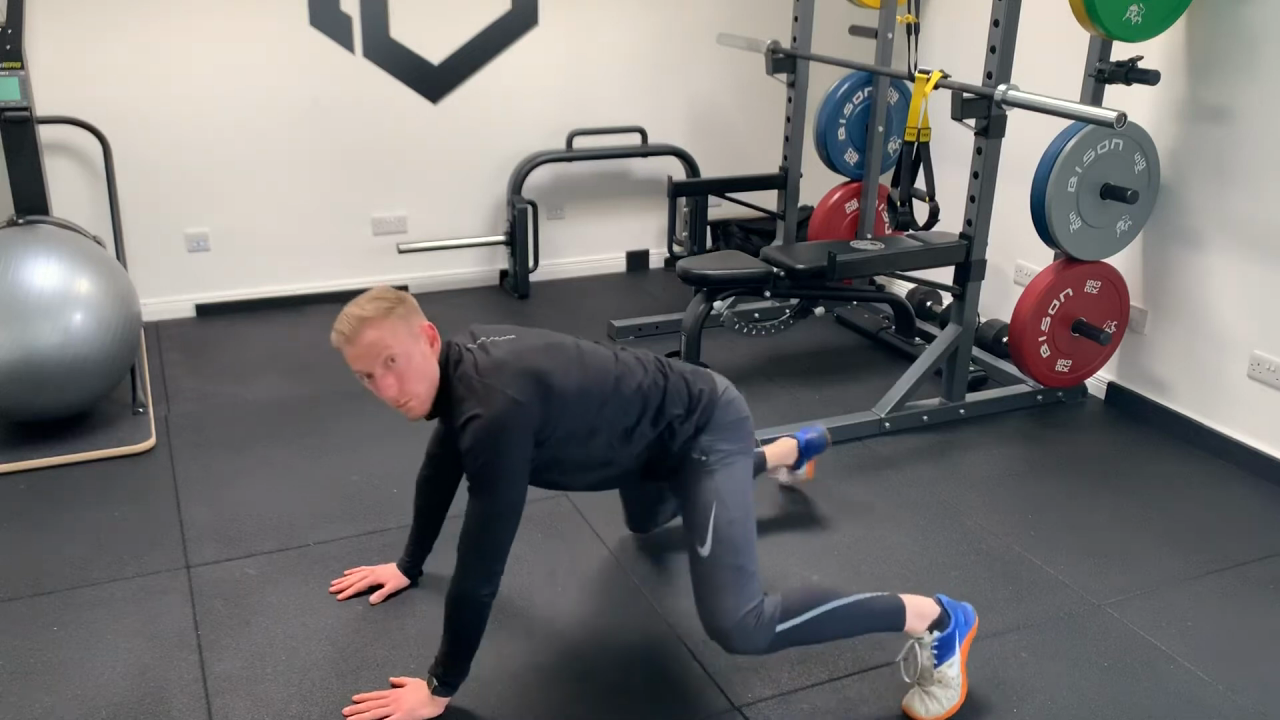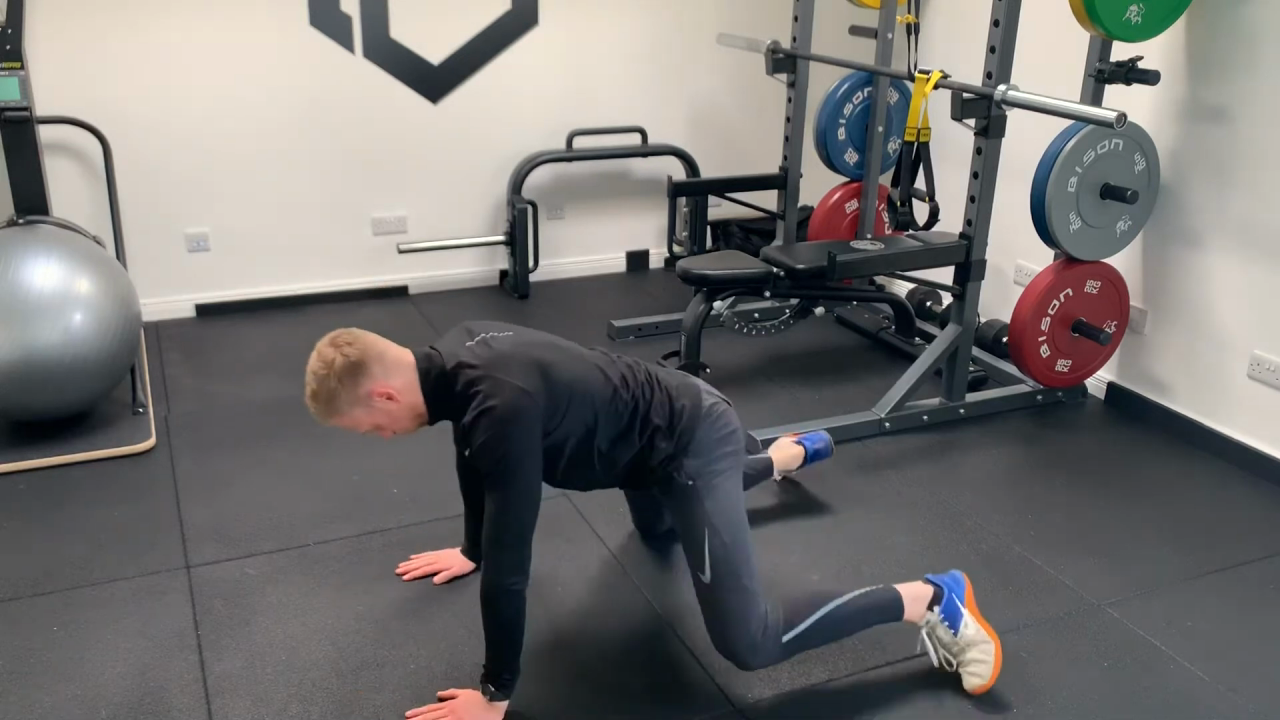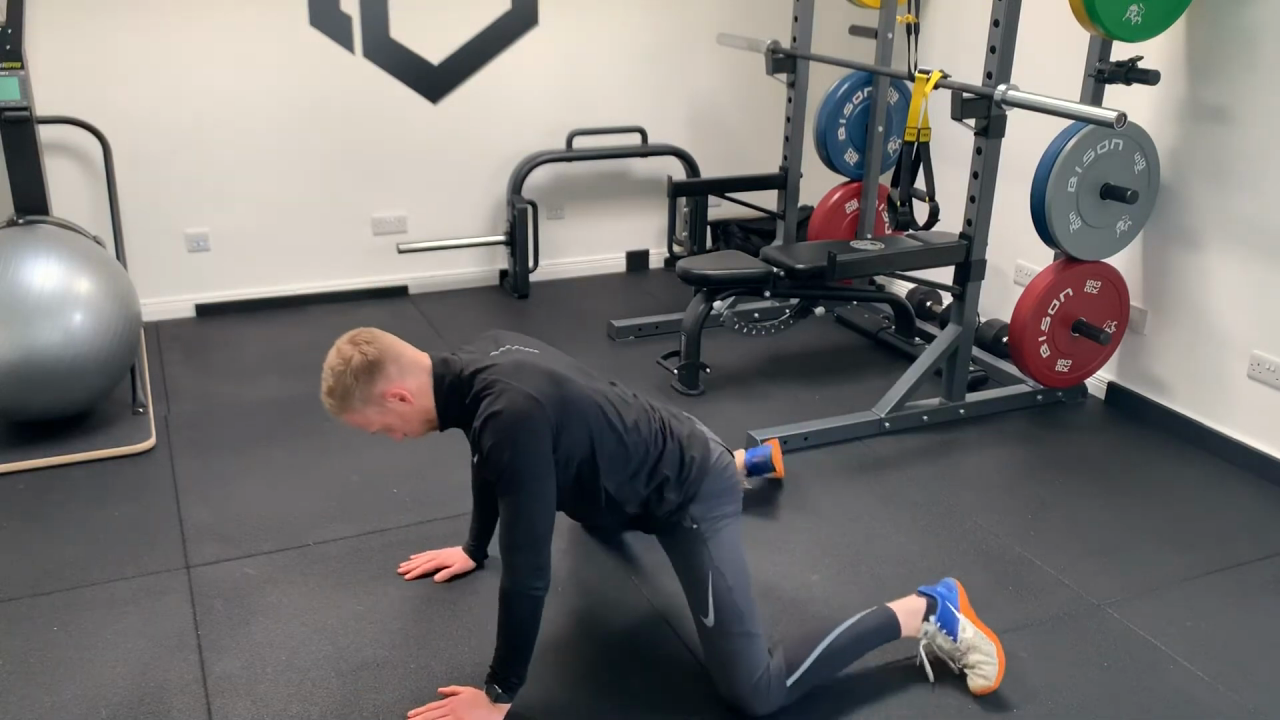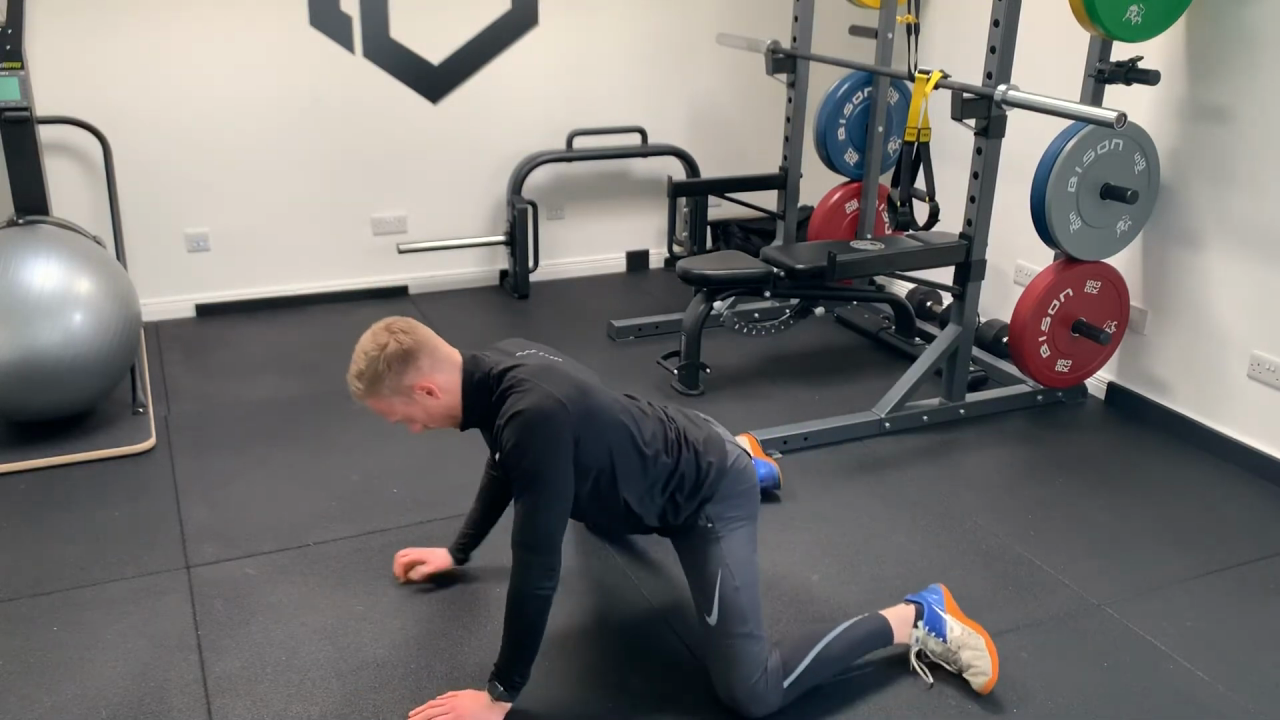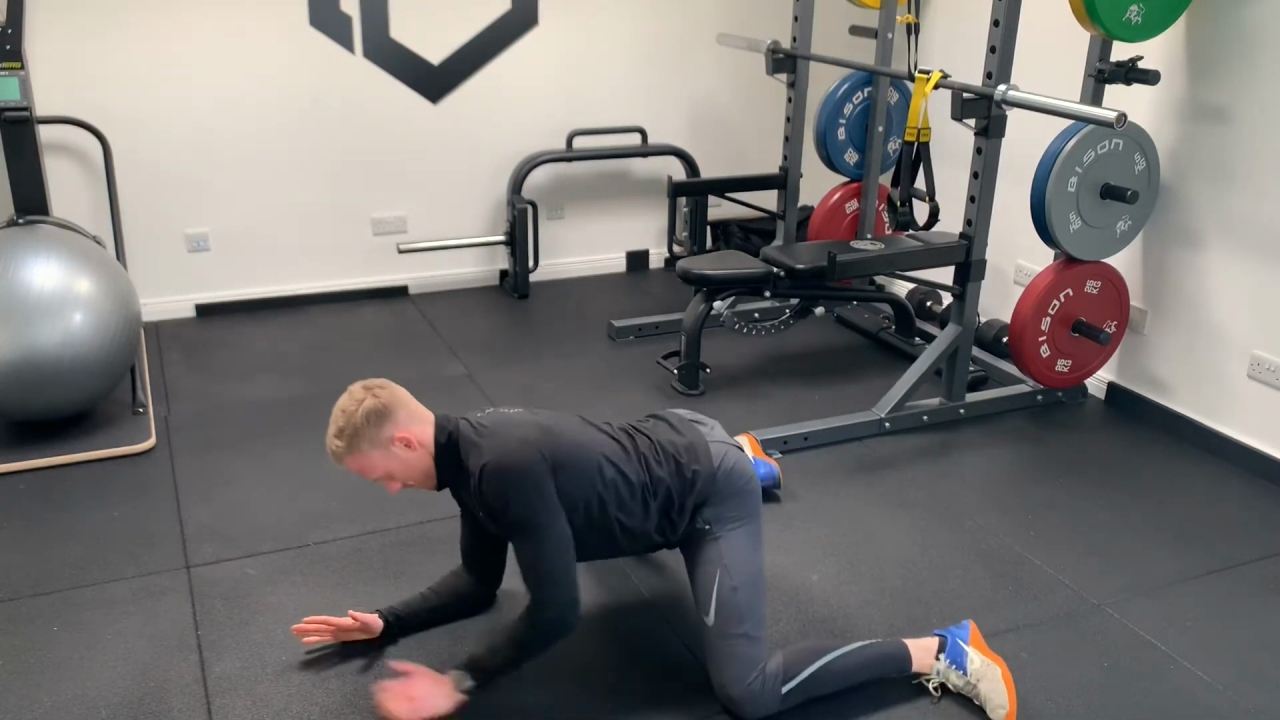
dt=0.7s
person 1, frame 1
left shoulder: (497, 407)
right shoulder: (461, 363)
left elbow: (482, 563)
right elbow: (440, 469)
right wrist: (407, 566)
left hip: (706, 425)
right hip: (660, 420)
left knee: (737, 623)
right knee: (648, 523)
left ankle: (934, 619)
right ankle: (790, 451)
person 1, frame 2
left shoulder: (501, 404)
right shoulder: (451, 359)
left elbow: (510, 561)
right elbow: (472, 457)
right wrist: (469, 549)
left hip: (693, 436)
right hip: (655, 429)
left knee: (751, 641)
right knee: (658, 529)
left ankle: (933, 598)
right ankle: (792, 452)
person 1, frame 3
left shoulder: (510, 413)
right shoulder: (477, 360)
left elbow: (529, 571)
right elbow: (487, 462)
right wrist: (473, 548)
left hip: (690, 494)
right hip: (655, 459)
right knee: (593, 514)
left ankle: (927, 613)
right ankle: (744, 462)
person 1, frame 4
left shoulder: (533, 414)
right shoulder: (499, 366)
left elbow: (537, 571)
right elbow: (504, 466)
right wrist: (457, 551)
left hip: (708, 493)
right hip: (673, 454)
right knee: (587, 509)
left ankle: (915, 619)
right ankle: (743, 458)
person 1, frame 5
left shoulder: (503, 469)
right shoulder: (468, 443)
left elbow: (557, 613)
right elbow: (478, 582)
right wrist: (385, 622)
left hip: (710, 491)
right hip: (674, 439)
right knee: (590, 507)
left ankle: (938, 653)
right ankle: (746, 457)
